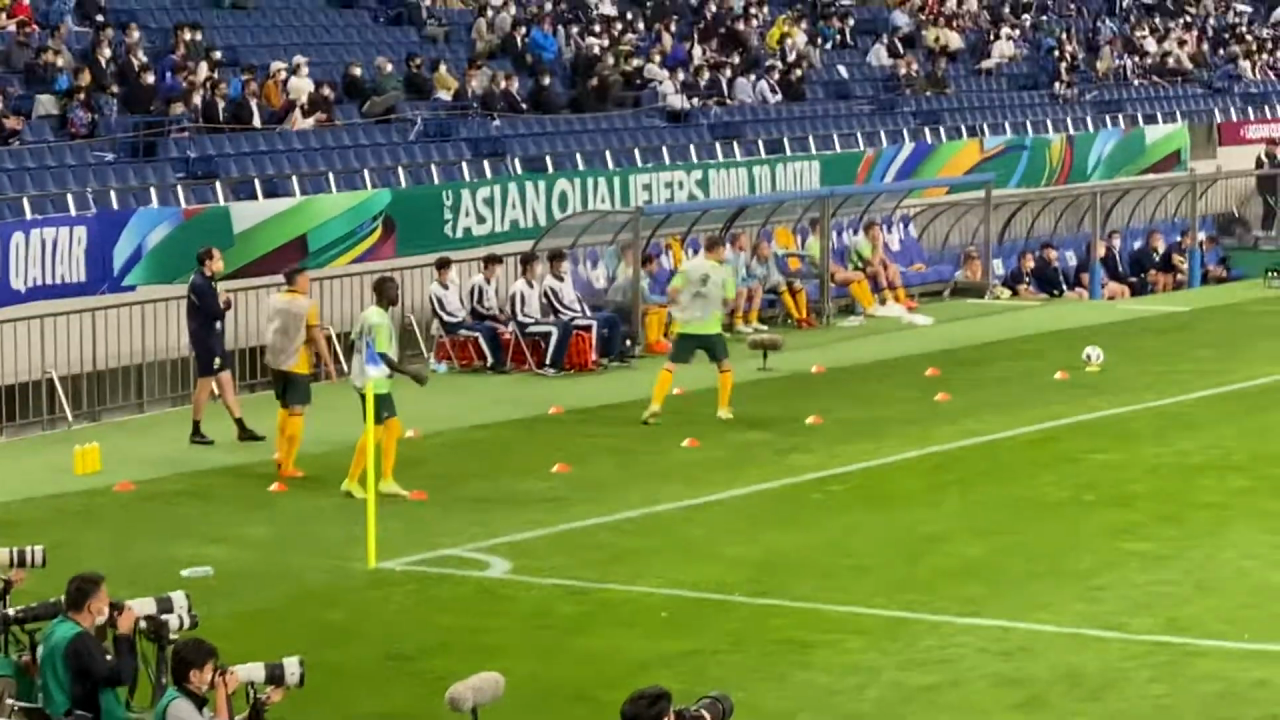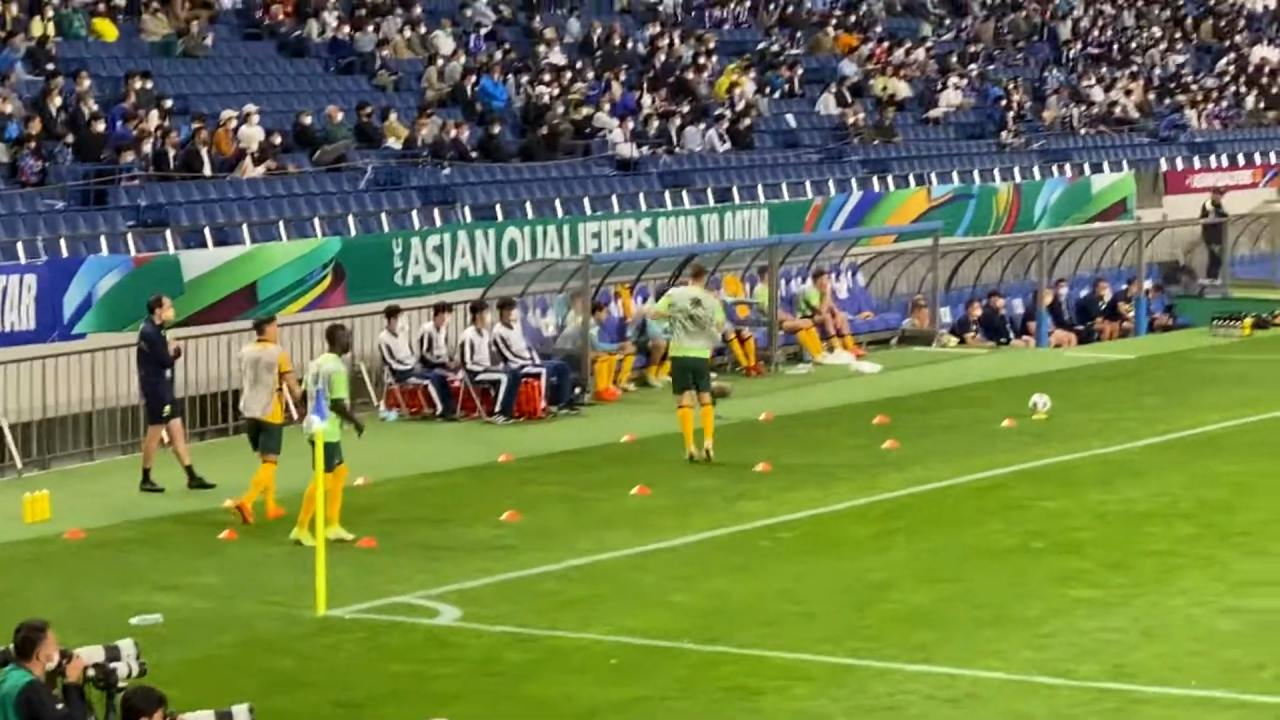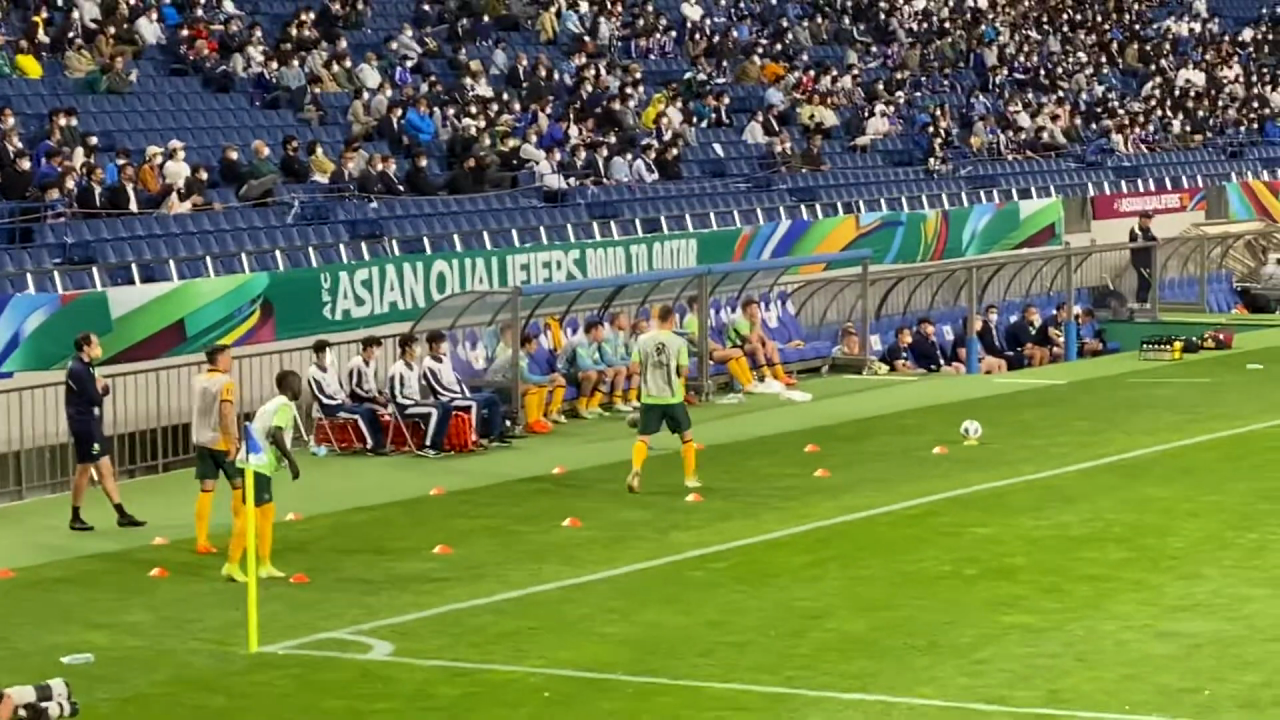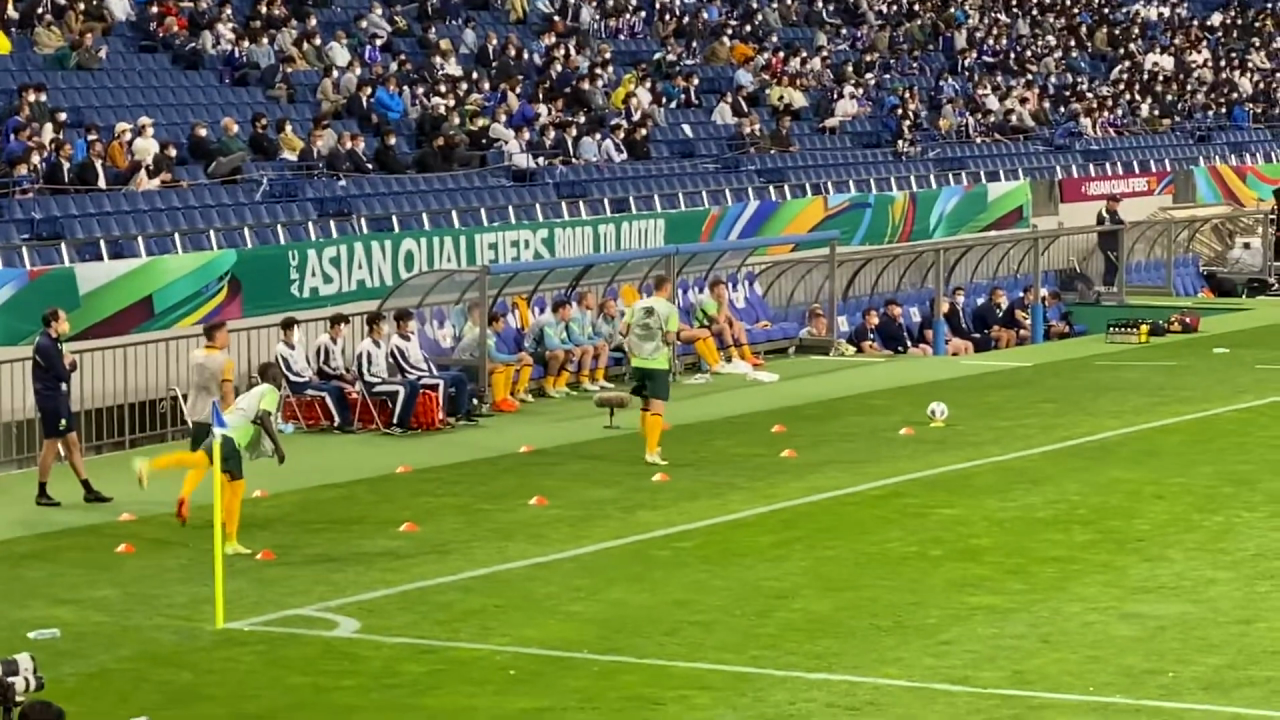
dt=0.3s
person 1, frame 1
left shoulder: (367, 315)
right shoulder: (380, 321)
left elbow: (355, 345)
right elbow: (383, 357)
left wrist: (359, 368)
right wrist: (412, 374)
left hip: (377, 383)
right hip: (374, 384)
left knee: (393, 427)
right knee: (374, 432)
left ankle: (386, 481)
right ankle: (351, 481)
person 1, frame 2
left shoulder: (317, 364)
right shoulder: (337, 368)
left elbow: (304, 394)
right elbow: (338, 403)
right wrist: (356, 422)
left hip: (324, 429)
right hip: (327, 431)
left knee: (339, 473)
right knee: (322, 479)
left ankle: (333, 526)
right ankle: (301, 529)
person 1, frame 3
left shoulder: (270, 405)
right shoulder: (286, 405)
right elbow: (276, 433)
right wrist: (292, 462)
left hip: (252, 462)
right hip: (257, 465)
left knee: (267, 511)
right knee: (252, 515)
left ankle: (264, 565)
right ankle: (232, 564)
person 1, frame 4
left shoulder: (250, 394)
right shoulder: (271, 391)
right elbow: (263, 418)
right wrist: (278, 445)
left hip: (228, 438)
right hip: (229, 436)
left knee: (237, 489)
right knee: (197, 459)
left ankle: (231, 543)
right ankle: (148, 465)
person 2, frame 1
left shoulder: (274, 300)
right shoulder: (307, 305)
right elbow: (317, 337)
right wrist: (329, 365)
left hip: (276, 363)
right hip: (297, 366)
left knee: (284, 410)
right knee: (295, 414)
left ankle: (282, 457)
right ankle: (288, 466)
person 2, frame 2
left shoulder: (245, 352)
right shoulder: (278, 353)
right elbow: (291, 384)
right wrist: (299, 398)
left hip: (250, 413)
right hip: (271, 414)
left knee: (264, 459)
right knee: (269, 463)
left ankle: (271, 507)
right ankle: (246, 502)
person 2, frame 3
left shoulder: (199, 380)
right shoulder: (225, 382)
right elbow: (226, 413)
right wrist: (233, 443)
left hip: (202, 442)
right hip: (221, 444)
left knee: (206, 491)
right knee: (239, 487)
left ankle: (202, 542)
right ankle: (239, 534)
person 2, frame 4
left shoulder: (195, 356)
right shoulder: (224, 360)
left elbow: (196, 385)
right elbow: (228, 393)
left hip: (197, 416)
left ankle: (184, 497)
person 3, frame 1
left shoulder: (207, 281)
right shoulder: (200, 284)
left elbow: (222, 305)
right elbow: (216, 313)
left wrist: (222, 302)
right wrist: (222, 304)
left hip: (215, 339)
right hip: (206, 340)
left knee: (226, 383)
right knee: (205, 385)
left ankle: (242, 429)
right ankle: (196, 432)
person 3, frame 2
left shoulder: (157, 330)
right shoulder: (149, 332)
left elbow: (175, 352)
right elbow: (166, 361)
left wrist: (172, 349)
right wrist: (171, 351)
left hip: (164, 387)
right hip: (155, 388)
left knee: (177, 431)
right knee: (155, 433)
left ankle: (192, 477)
right ankle: (146, 479)
person 3, frame 3
left shoulder: (85, 367)
right shoulder: (77, 369)
left elbow: (103, 390)
right elbow: (95, 398)
left wrist: (100, 387)
right wrist: (99, 389)
left hip: (93, 424)
right hip: (84, 426)
left knee: (106, 469)
right knee: (84, 471)
left ankle: (122, 515)
right ankle: (75, 518)
person 3, frame 4
left shoulder: (53, 342)
right shoulder: (45, 345)
left elbow: (71, 365)
right elbow: (62, 374)
left wrist: (68, 362)
right wrist: (66, 365)
left hip: (60, 400)
right hip: (51, 401)
left knee: (72, 444)
right knee: (51, 446)
left ankle: (88, 490)
right ankle: (41, 493)
person 4, frame 1
left shoulder: (687, 267)
right shoulder: (724, 273)
left elbow: (672, 293)
right elbow: (730, 301)
left wrist: (678, 306)
left hip: (687, 327)
right hip: (711, 329)
left knee: (669, 367)
right knee: (724, 366)
left ankle: (655, 406)
right ankle: (723, 409)
person 4, frame 2
left shoulder: (674, 293)
right shoulder: (712, 299)
left elbow: (654, 314)
right elbow: (720, 327)
left wrist: (668, 315)
left hip: (680, 354)
right hip: (702, 354)
left knee: (685, 401)
right knee: (705, 398)
left ankle: (691, 447)
right ankle: (708, 442)
person 4, frame 3
left shoulder: (642, 340)
right shoulder: (679, 342)
left elbow: (633, 368)
right elbow: (684, 371)
left hip: (649, 398)
right hip: (673, 398)
left knee: (643, 439)
right knee: (686, 436)
left ankle: (636, 470)
right ankle: (690, 478)
person 4, frame 4
left shoulder: (637, 306)
right shoulder: (670, 309)
left elbow: (623, 329)
right elbow: (670, 338)
left hip: (638, 363)
right hip: (658, 364)
left knee: (646, 404)
right knee: (657, 407)
left ankle: (651, 446)
right ankle: (651, 452)
